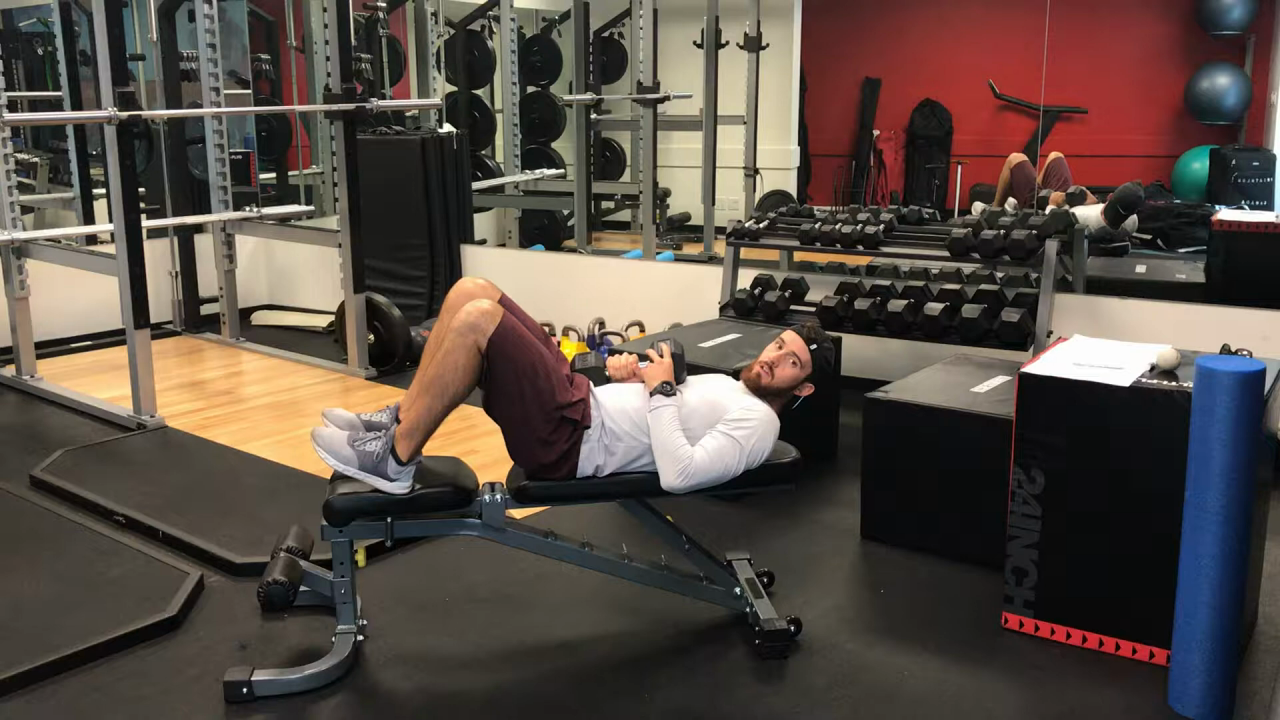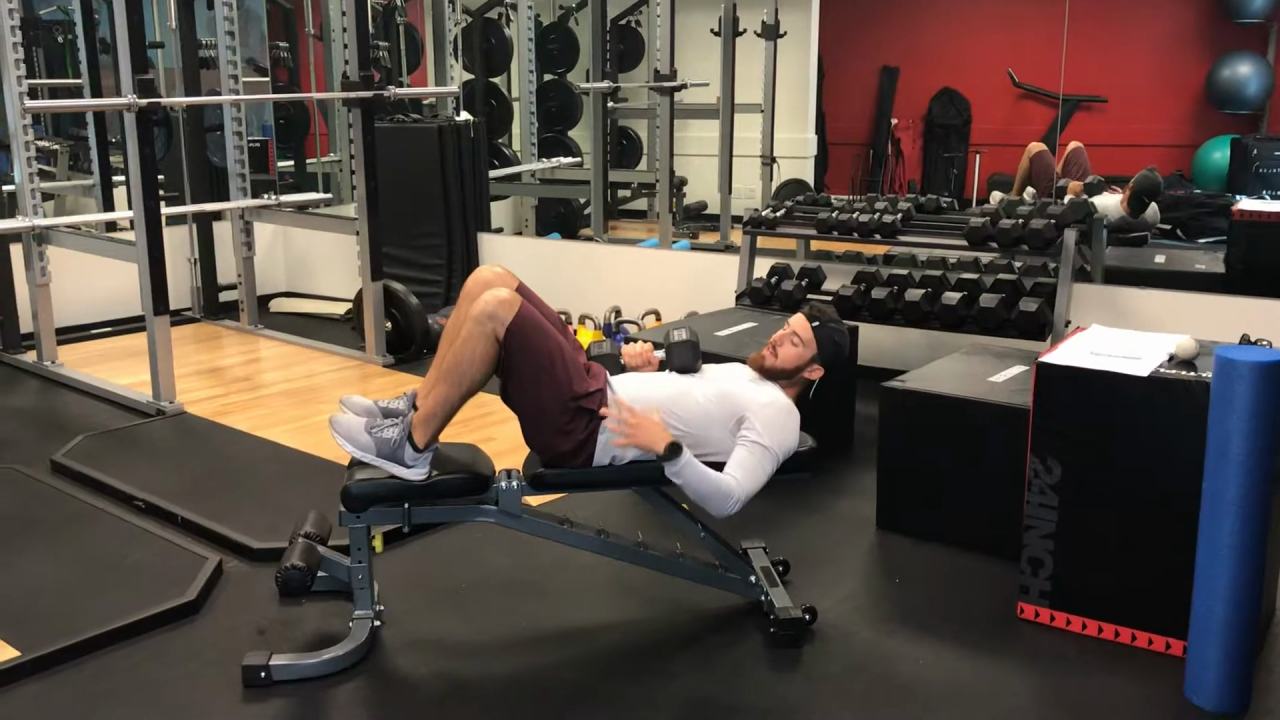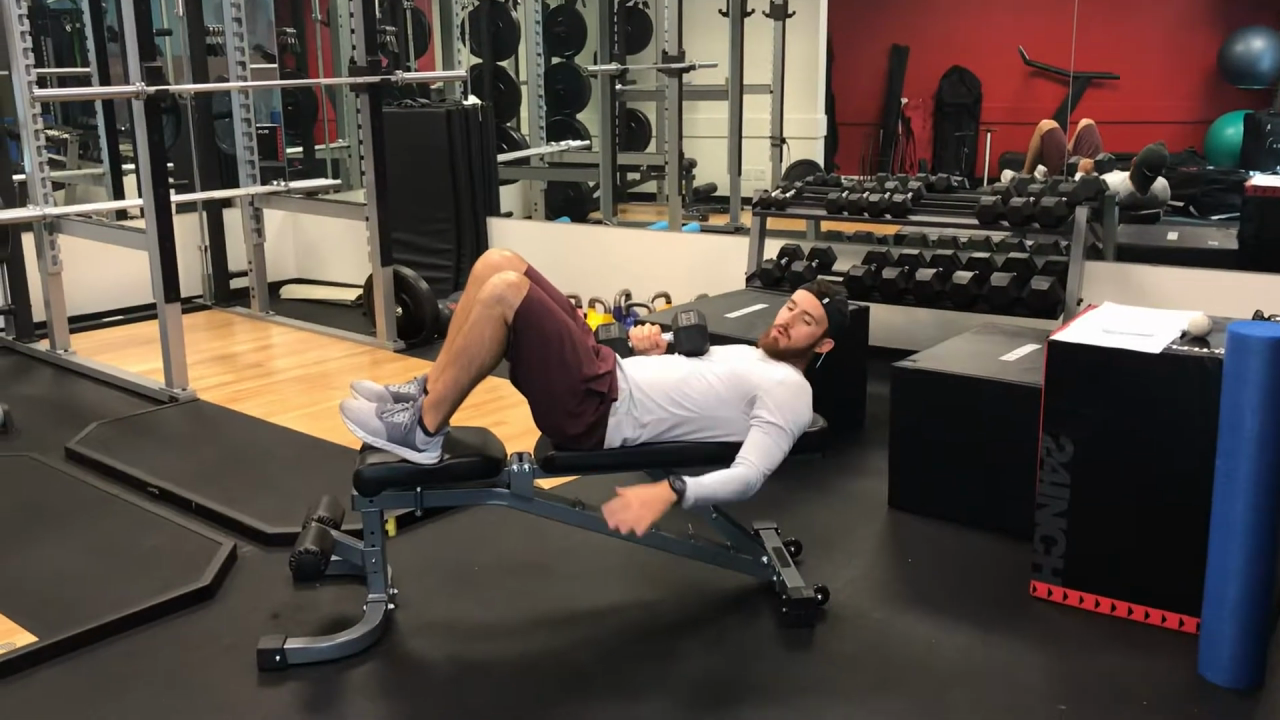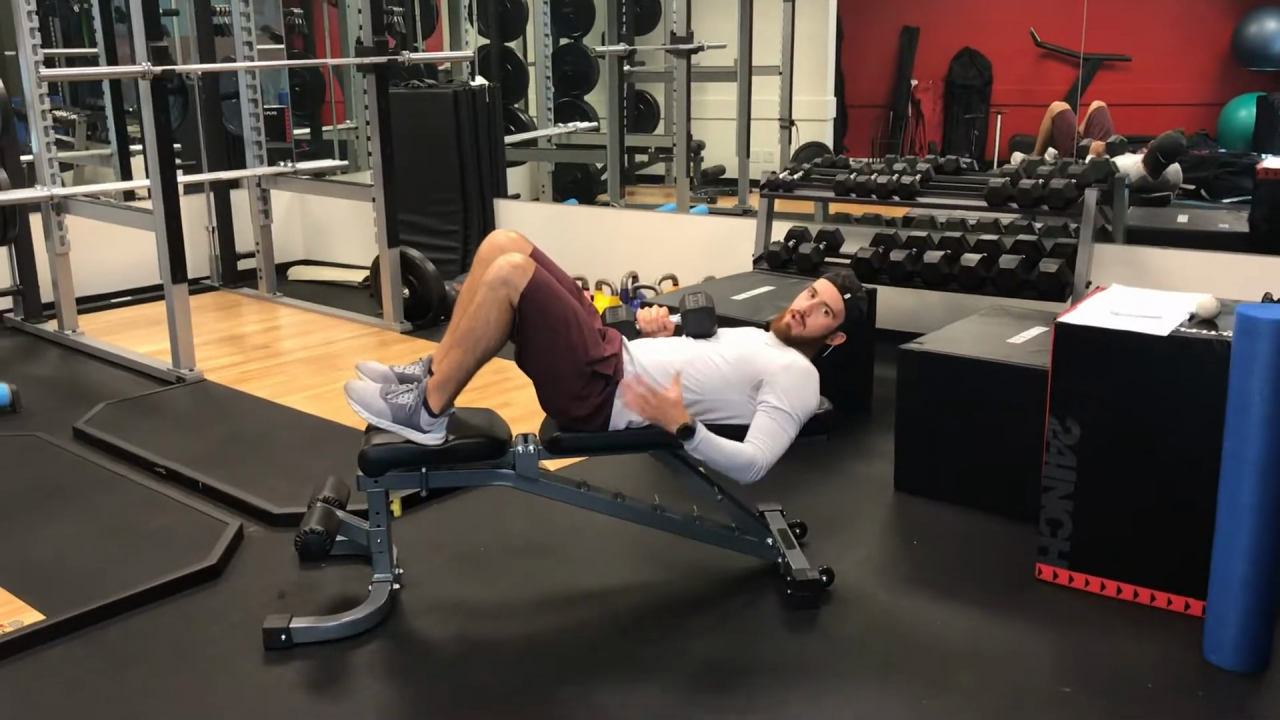
dt=1s
person 1, frame 1
left shoulder: (757, 423)
right shoulder: (725, 387)
left elbow: (679, 475)
left wrist: (662, 391)
right wrist: (632, 372)
left hip: (569, 442)
right hip: (582, 403)
left knee: (478, 318)
right knee: (473, 290)
left ankle: (394, 457)
right ankle: (400, 420)
person 1, frame 2
left shoulder: (775, 416)
right shoulder: (743, 376)
left elbow: (728, 497)
left wrist: (668, 450)
right wrist: (646, 365)
left hip: (585, 431)
right hip: (598, 393)
left knee: (497, 308)
right knee: (490, 280)
left ankle: (411, 444)
right ankle: (418, 408)
person 1, frame 3
left shoulder: (787, 393)
right shoulder: (750, 357)
left elbow: (749, 474)
left wrist: (671, 491)
right wrist: (651, 351)
left hip: (598, 415)
right hip: (609, 379)
left knee: (504, 290)
right knee: (499, 264)
left ankle: (422, 430)
right ankle: (426, 393)
person 1, frame 4
left shoulder: (795, 377)
right shoulder: (758, 340)
left elbow: (751, 464)
left wrist: (681, 425)
right wrist: (661, 330)
left hip: (602, 397)
right hip: (614, 357)
left knee: (510, 273)
right knee: (504, 244)
left ankle: (427, 410)
right ankle: (431, 373)
